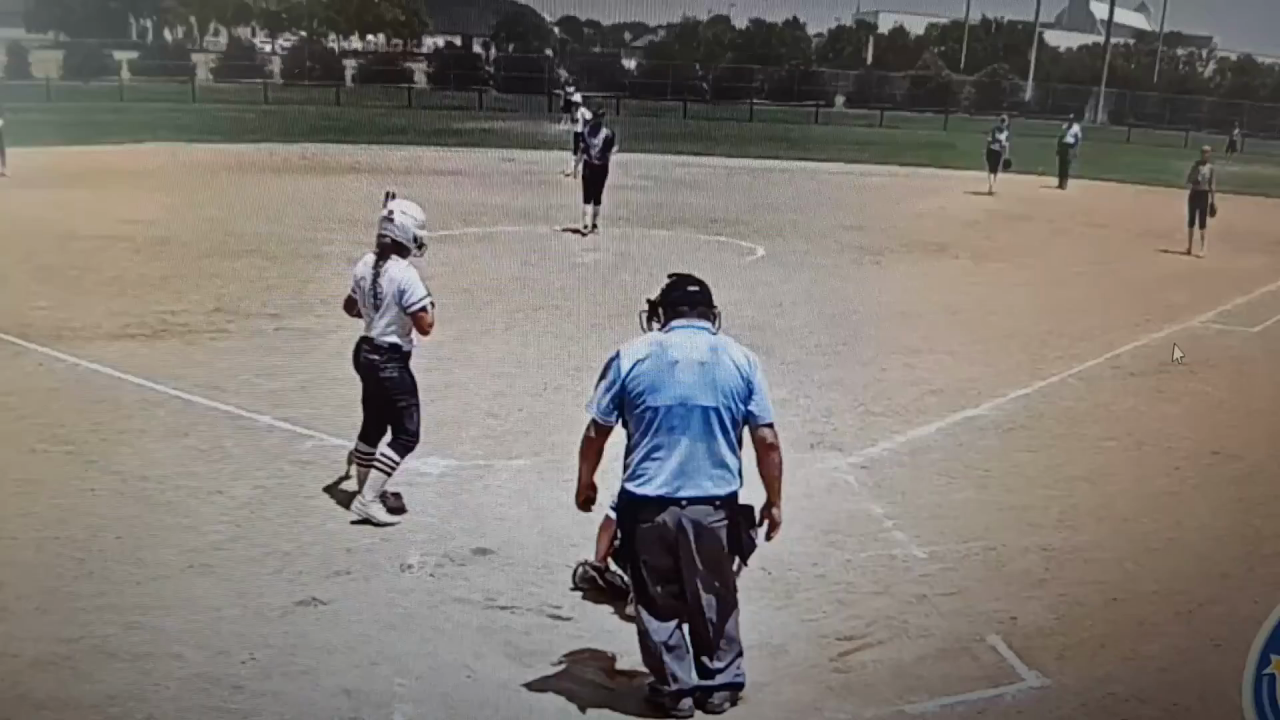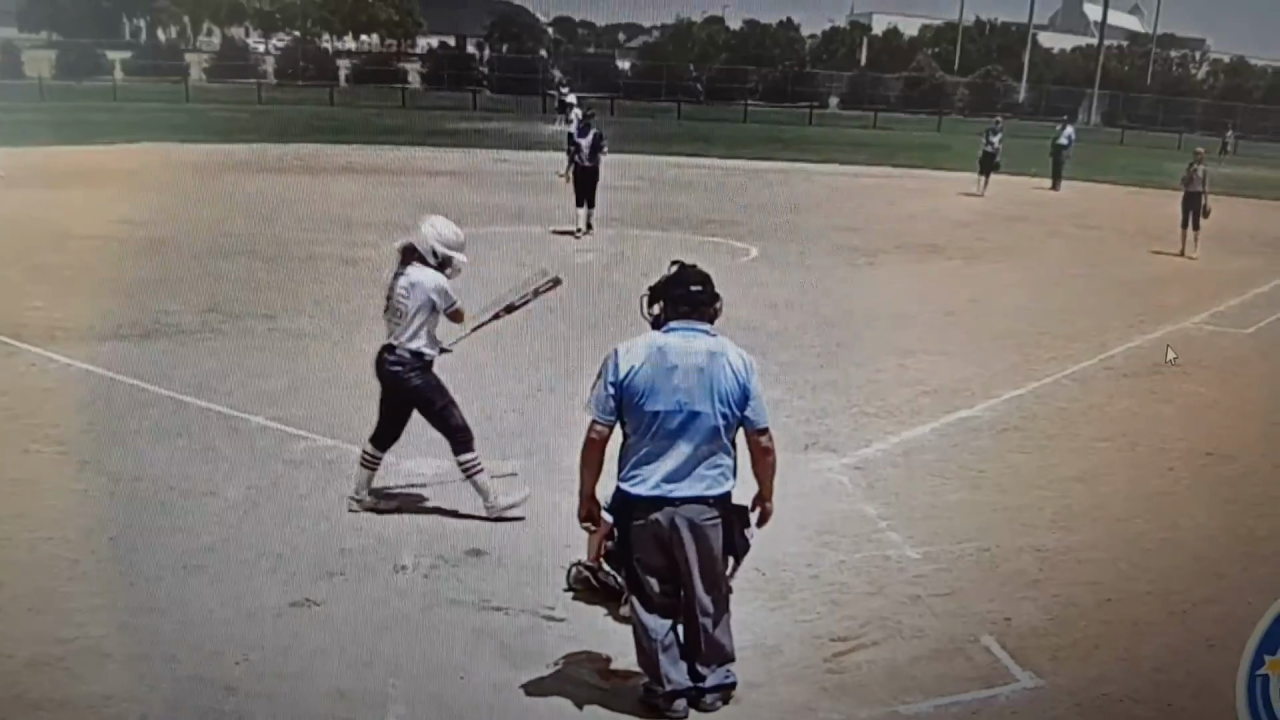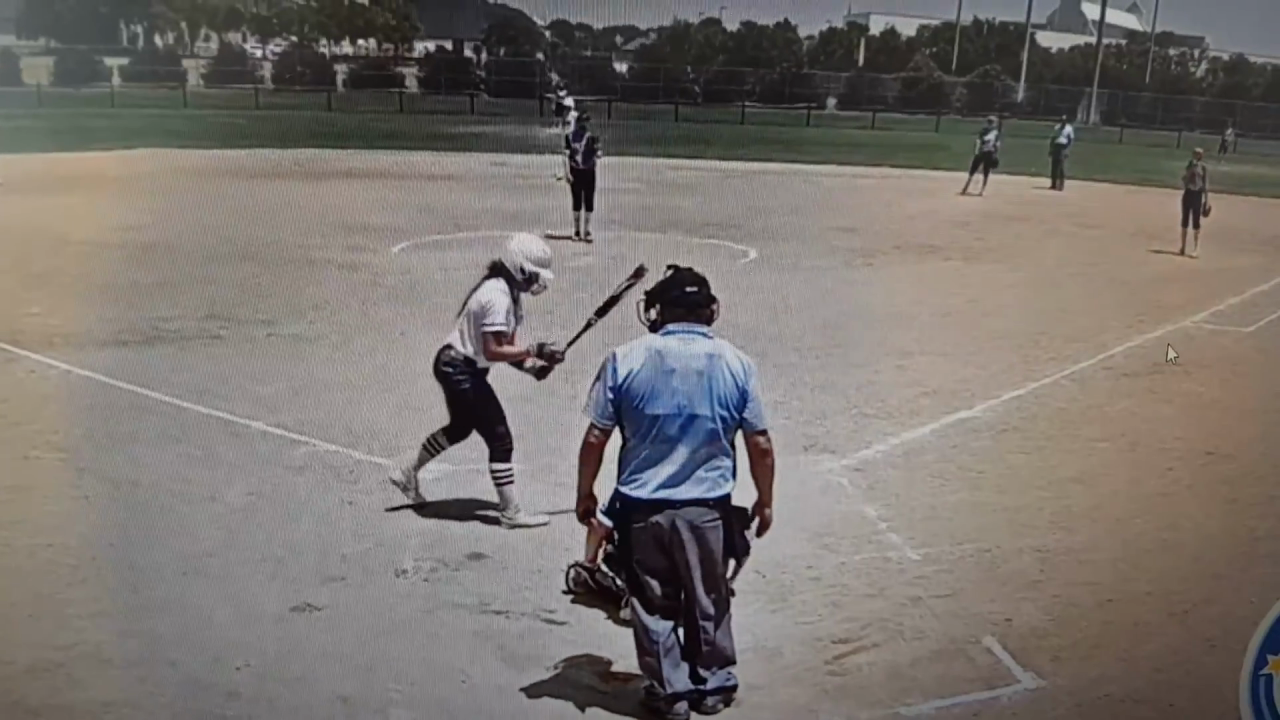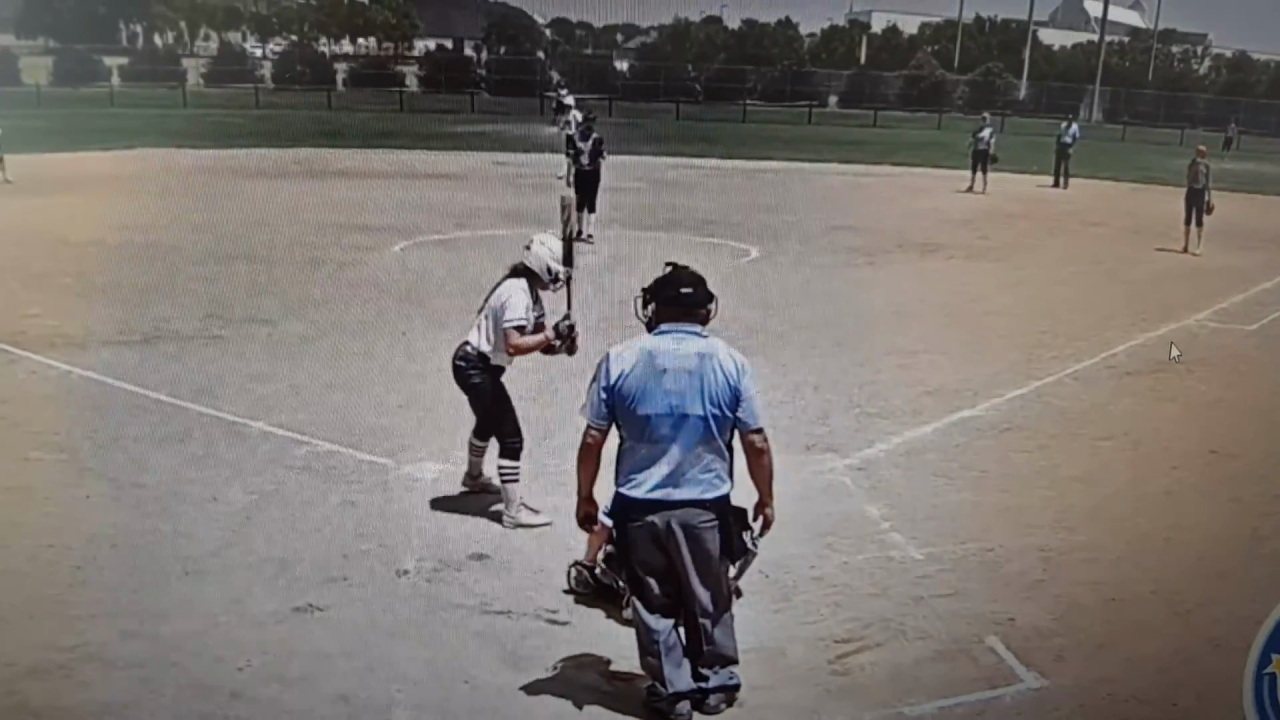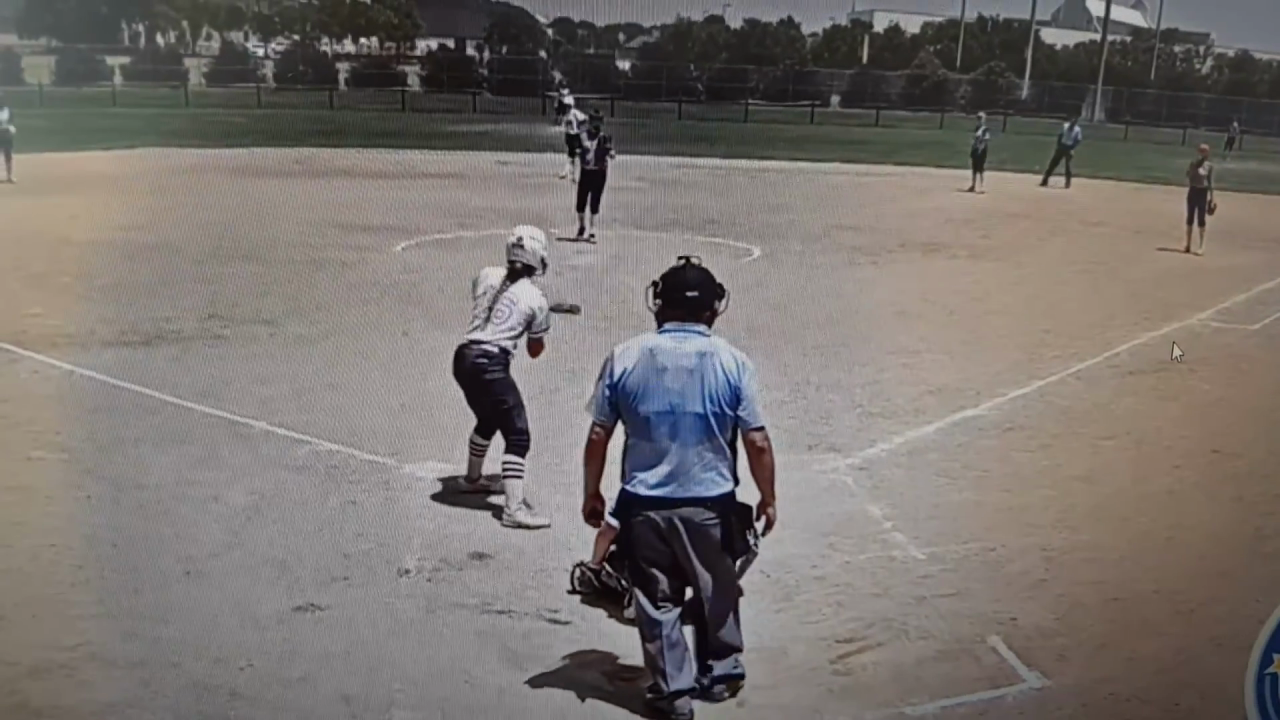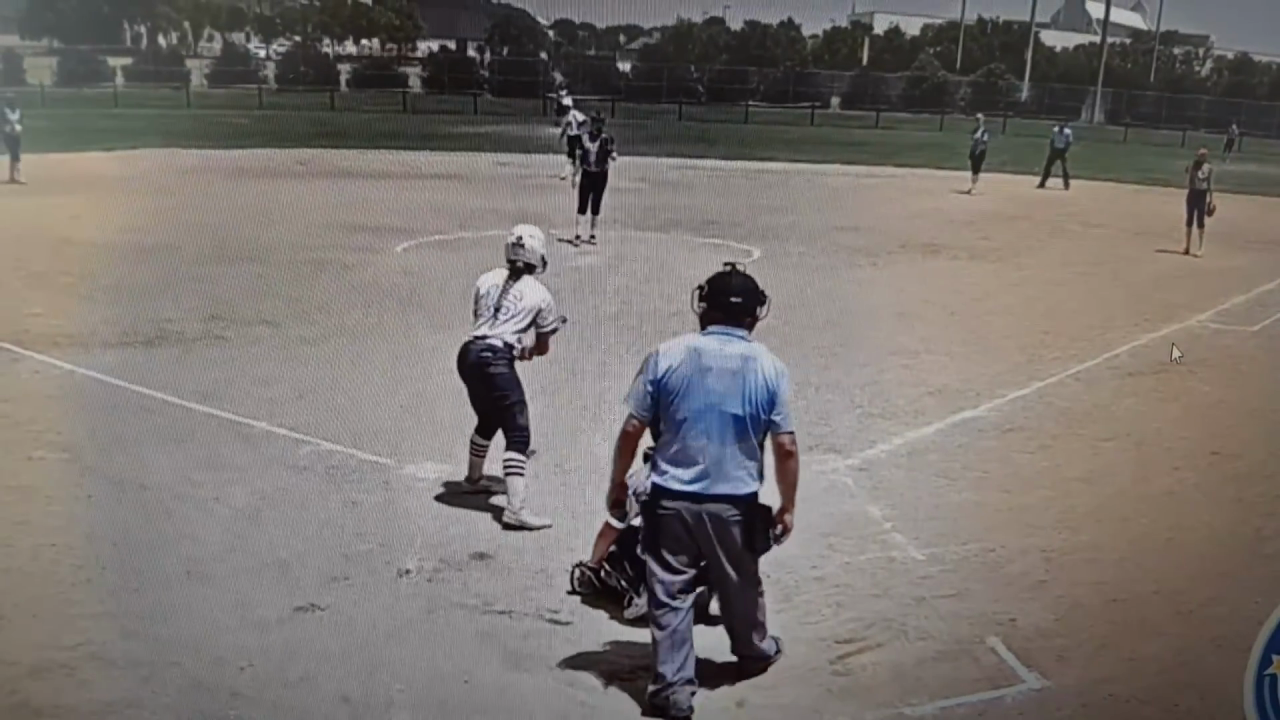
dt=0.4s
person 1, frame 1
left shoulder: (631, 355)
right shoulder: (740, 359)
left elbow: (595, 433)
right elbow: (767, 441)
left wrist: (584, 482)
right wrist: (774, 501)
left hip: (647, 504)
right hip: (713, 503)
left knee: (658, 603)
right knee: (714, 599)
right ankle: (720, 683)
person 1, frame 2
left shoulder: (627, 356)
right shoulder: (737, 361)
left elbow: (598, 435)
right elbow: (762, 443)
left wrist: (587, 496)
right wrist: (765, 493)
left hip: (642, 504)
right hip: (708, 505)
left knee: (653, 603)
right knee: (708, 600)
right ankle: (712, 683)
person 1, frame 3
left shoulder: (625, 359)
right shoulder: (736, 363)
left elbow: (595, 438)
right elbow: (760, 445)
left wrist: (585, 494)
right wrist: (765, 499)
left hip: (642, 507)
right hip: (707, 507)
left knee: (654, 605)
right knee: (709, 602)
person 1, frame 4
left shoulder: (620, 359)
right shoulder: (730, 362)
left elbow: (592, 440)
right elbow: (757, 443)
left wrist: (585, 497)
right wrist: (765, 499)
left hip: (640, 507)
right hip: (706, 506)
left knee: (654, 605)
right knee: (710, 601)
person 1, frame 5
left shoulder: (625, 357)
right shoulder: (732, 361)
left elbow: (598, 436)
right elbow: (757, 443)
left wrist: (592, 493)
right wrist: (767, 498)
left hip: (645, 505)
right hip: (709, 503)
left knee: (658, 601)
right knee: (718, 593)
right ankle: (720, 674)
person 1, frame 6
left shoulder: (667, 354)
right shoulder: (768, 367)
left elbow: (633, 429)
right elbow: (785, 448)
left wrist: (618, 483)
right wrist: (787, 506)
left hip: (672, 498)
right hip: (733, 502)
left knee: (669, 594)
right knee: (740, 583)
right ankle: (754, 652)
person 2, frame 1
left shoulder: (365, 264)
right shoulder: (406, 275)
left elbow: (350, 307)
right elbow: (425, 326)
right wrist: (425, 302)
left hip: (366, 354)
right hip: (390, 362)
left knee: (373, 425)
right knee: (407, 435)
left ankle: (365, 494)
right ankle: (367, 500)
person 2, frame 2
left shoulder: (400, 273)
right shoulder: (433, 281)
right elbow: (458, 317)
left hip: (390, 363)
right hip: (413, 370)
left knee: (387, 431)
right knee: (460, 434)
left ankle: (361, 494)
right ankle: (493, 501)
person 2, frame 3
left shoulder: (510, 295)
right shoulder: (498, 298)
left elbow: (507, 346)
right elbow: (495, 350)
left wrist: (531, 365)
right wrist: (535, 351)
left hip: (451, 366)
right hip: (462, 372)
left knee: (460, 428)
right knee: (500, 439)
left ankle: (408, 474)
right ankle: (512, 513)
person 2, frame 4
left shoulder: (530, 295)
right shoulder: (518, 296)
left elbow: (537, 341)
right elbow: (514, 345)
left wrist: (559, 339)
right wrist: (553, 337)
left hip: (475, 366)
right hip: (477, 369)
left knee: (487, 422)
right knee: (510, 436)
left ankle: (474, 477)
right ankle: (514, 513)
person 2, frame 5
left shoulder: (487, 274)
right shoulder: (536, 299)
right elbow: (535, 351)
right wrist: (525, 328)
left hip: (464, 358)
right hip: (491, 365)
left knee: (487, 420)
right knee: (517, 436)
left ankle: (473, 478)
right ankle: (513, 510)
person 2, frame 6
left shoulder: (487, 279)
right shoulder: (541, 295)
right elbow: (542, 348)
right wrist: (528, 351)
left hip: (469, 355)
right hip: (496, 362)
left knee: (488, 420)
right knee: (518, 434)
left ankle: (474, 479)
right ankle: (516, 508)
